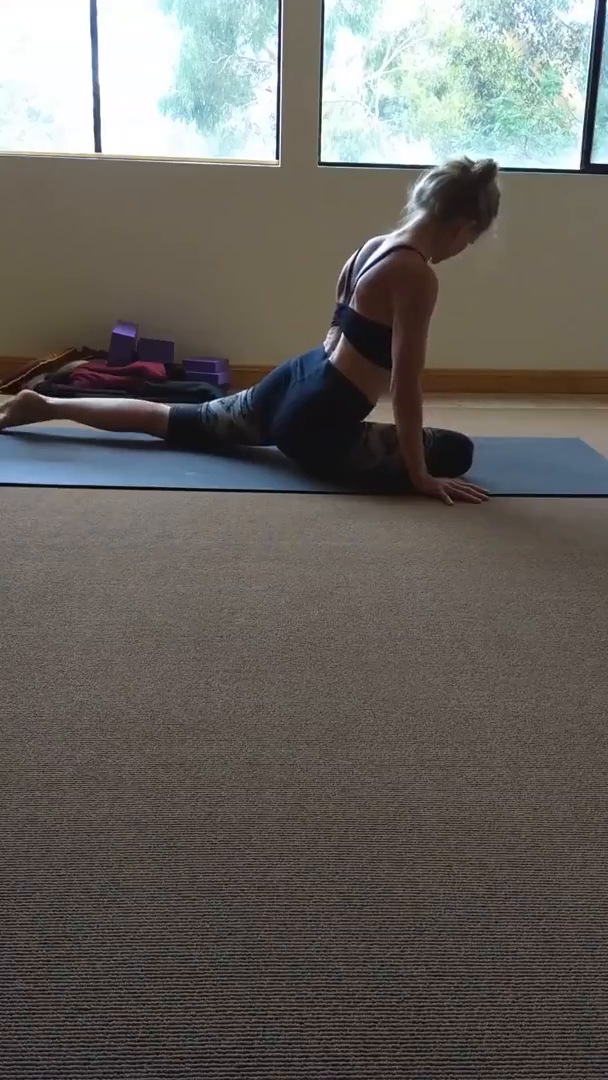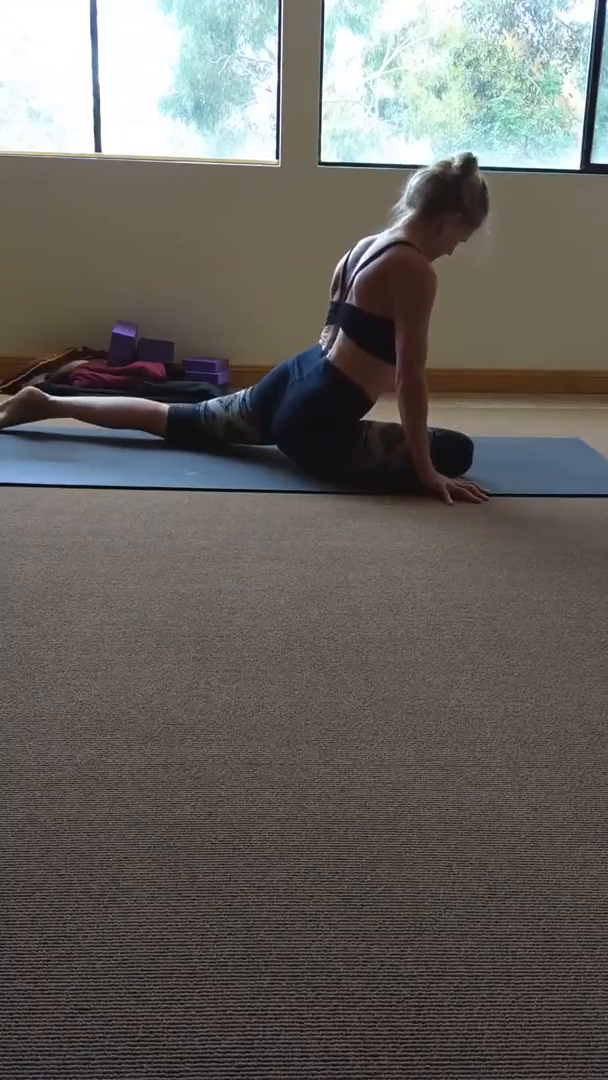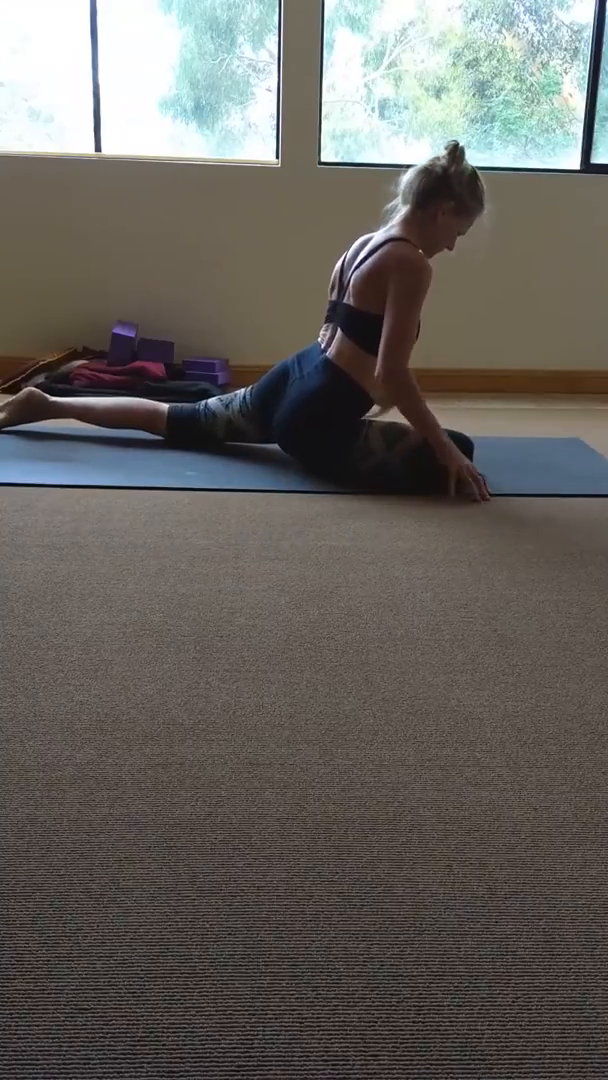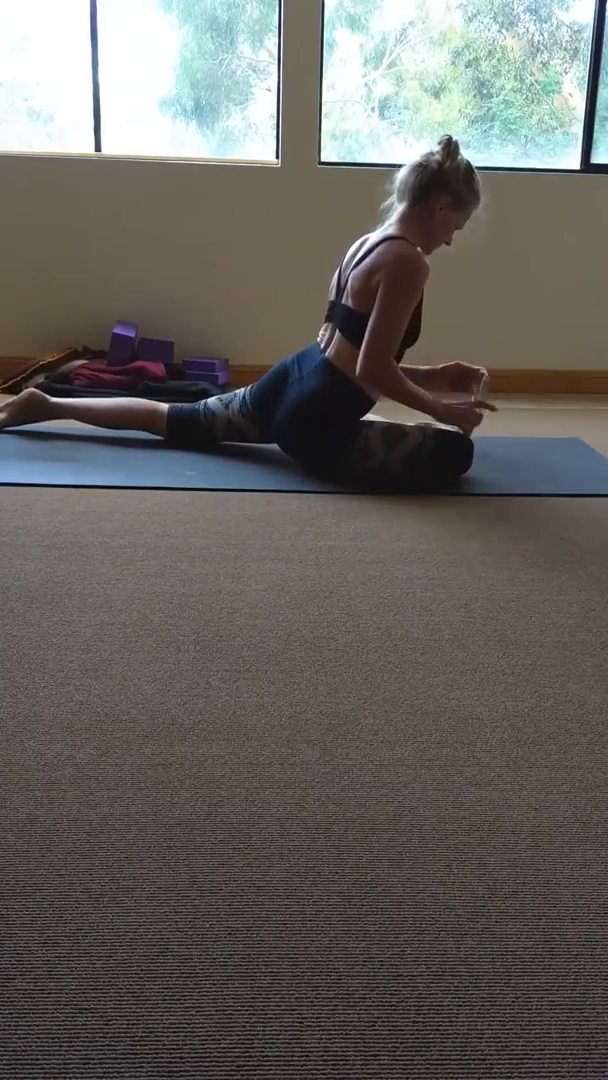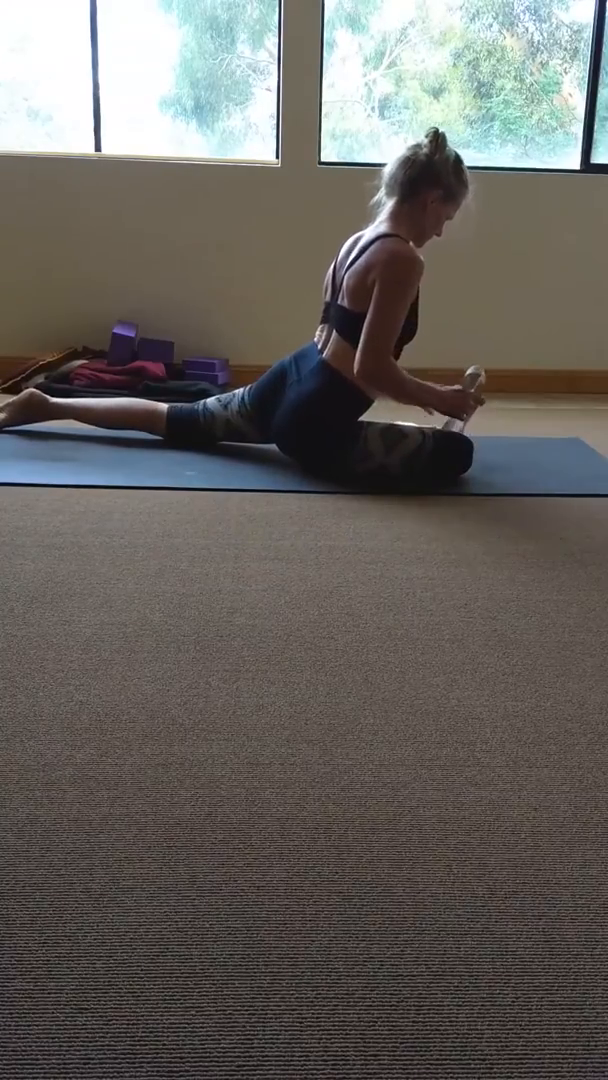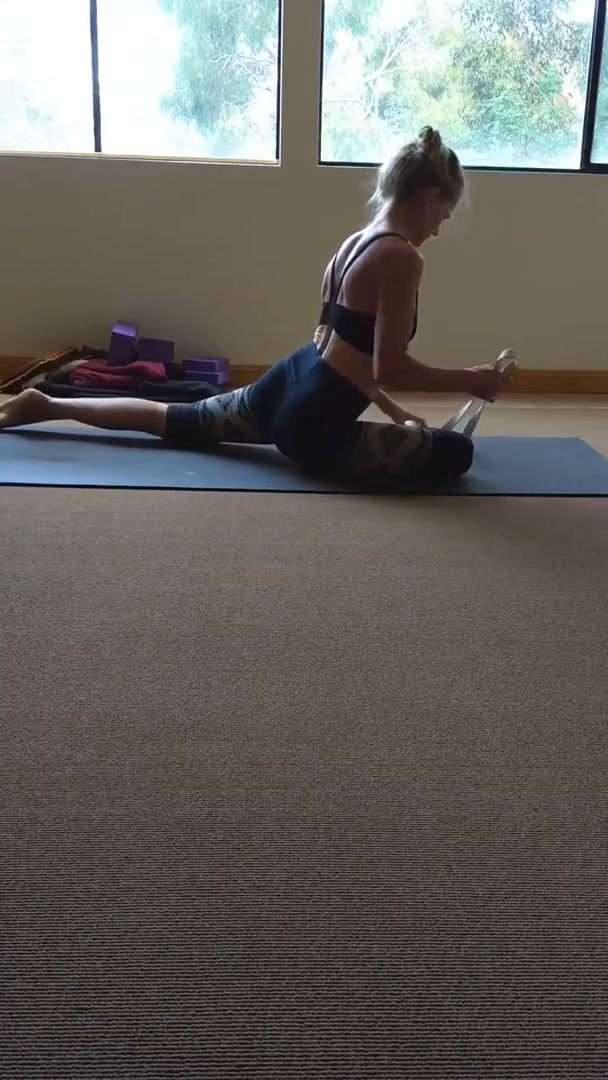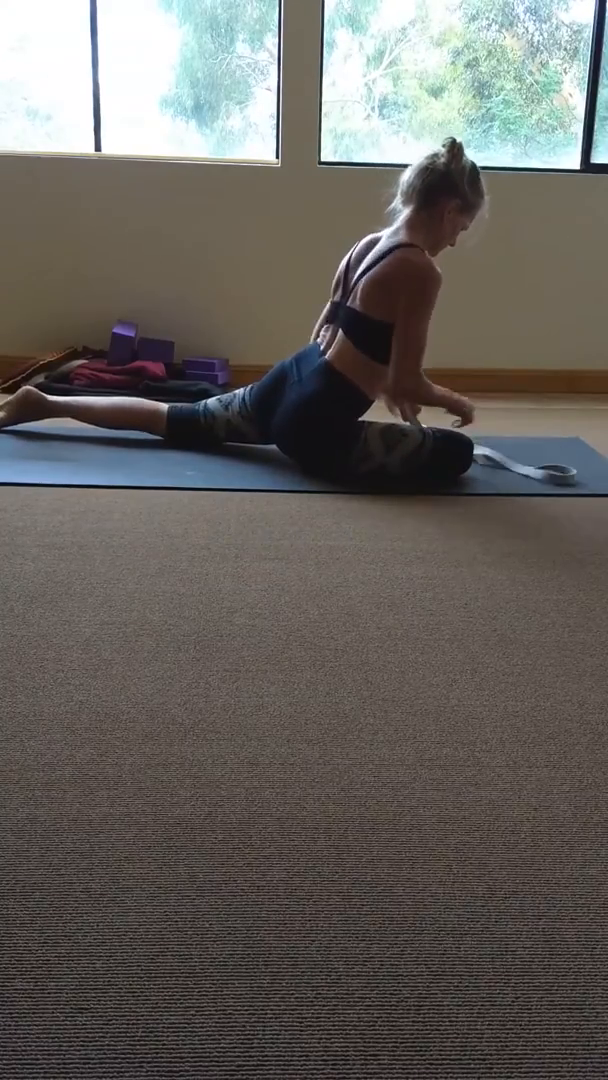
dt=0.4s
person 1, frame 1
left shoulder: (374, 246)
right shoulder: (417, 277)
right elbow: (405, 385)
right wrist: (420, 476)
left hip: (293, 382)
right hip: (317, 427)
left knee: (172, 422)
left ankle: (46, 404)
person 1, frame 2
left shoulder: (365, 246)
right shoulder: (415, 271)
right elbow: (410, 379)
right wrist: (426, 472)
left hip: (292, 381)
right hip: (318, 427)
left knee: (176, 421)
left ankle: (47, 402)
person 1, frame 3
left shoulder: (364, 245)
right shoulder: (410, 265)
right elbow: (392, 372)
left wrist: (374, 396)
right wrist: (446, 452)
left hip: (292, 381)
right hip: (317, 424)
left knee: (180, 421)
left ankle: (47, 404)
person 1, frame 4
left shoulder: (365, 244)
right shoulder: (408, 264)
right elbow: (374, 370)
left wrist: (435, 377)
right wrist: (444, 411)
left hip: (292, 381)
right hip: (317, 424)
left knee: (179, 420)
left ankle: (48, 403)
person 1, frame 5
left shoulder: (357, 242)
right shoulder: (402, 260)
right elbow: (370, 367)
left wrist: (410, 387)
right wrist: (437, 398)
left hip: (288, 382)
right hip: (316, 424)
left knee: (176, 421)
left ankle: (47, 405)
person 1, frame 6
left shoulder: (354, 242)
right shoulder: (401, 259)
right elbow: (389, 367)
left wrist: (391, 410)
right wrist: (470, 380)
left hip: (286, 383)
right hip: (314, 425)
left knee: (172, 420)
left ankle: (47, 404)
person 1, frame 7
left shoulder: (366, 246)
right shoulder: (419, 271)
right elbow: (406, 382)
left wrist: (385, 390)
right wrist: (450, 400)
left hip: (287, 384)
right hip: (315, 426)
left knee: (173, 419)
left ankle: (44, 402)
